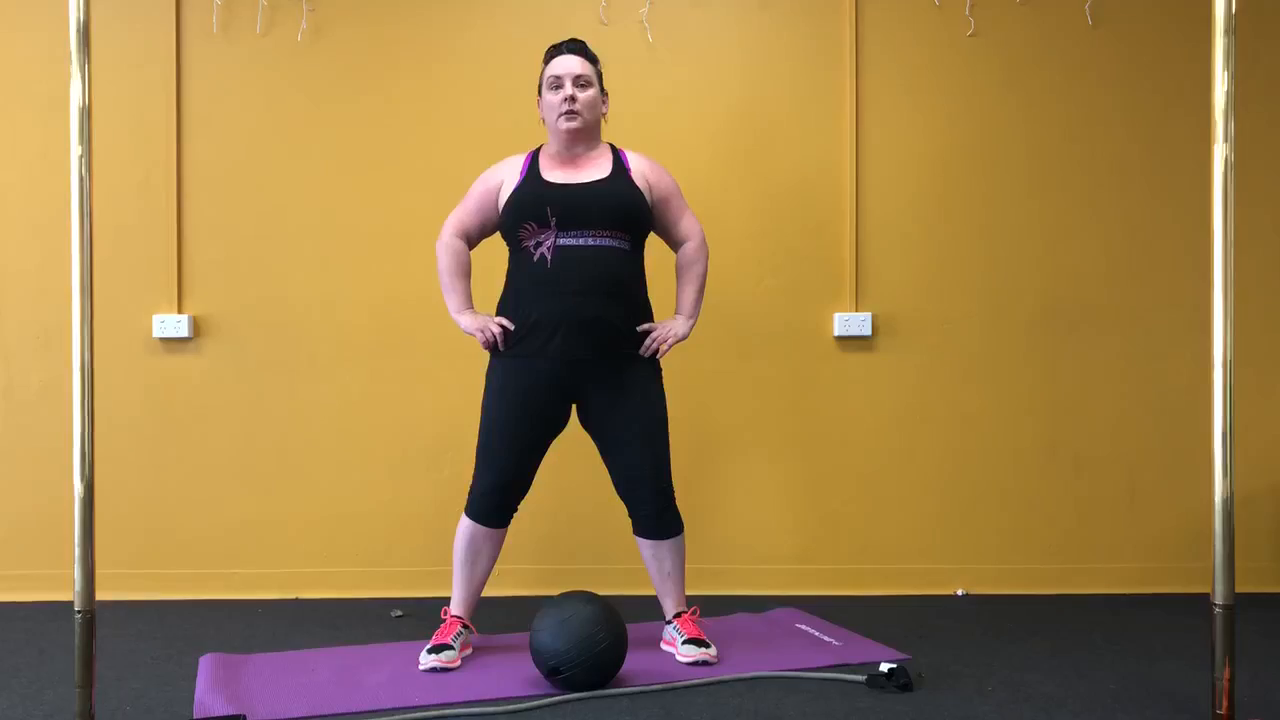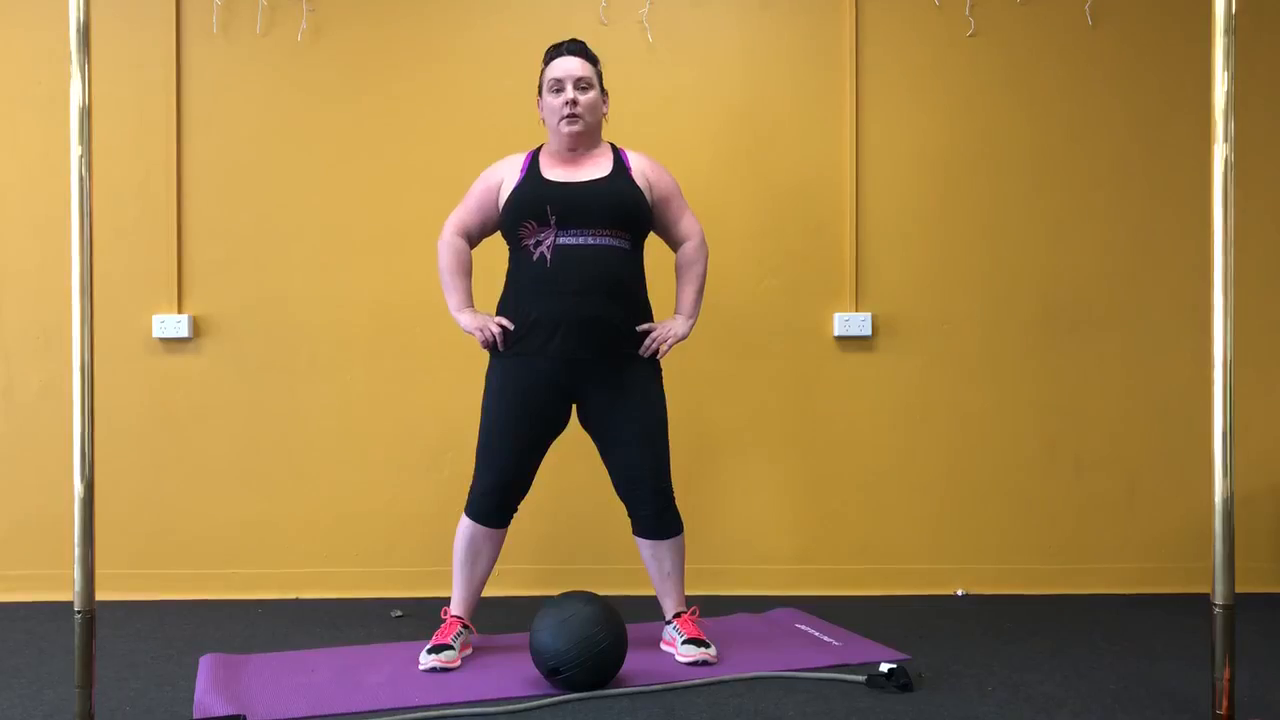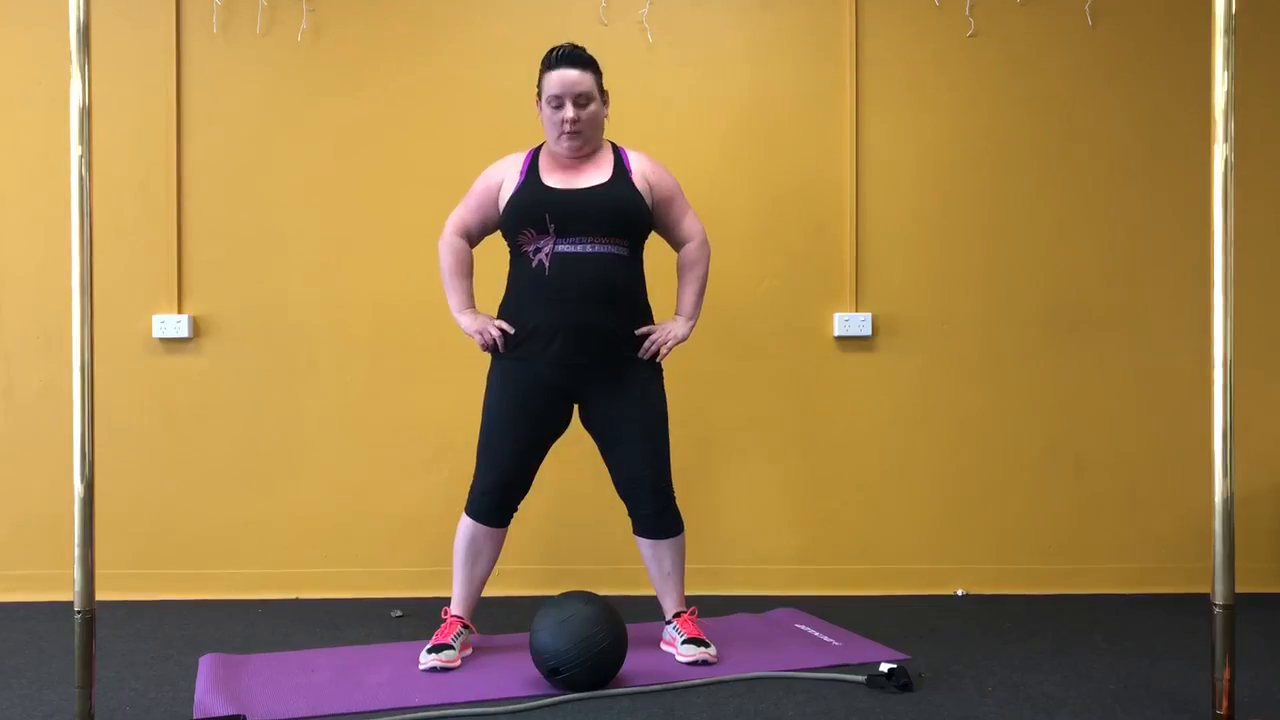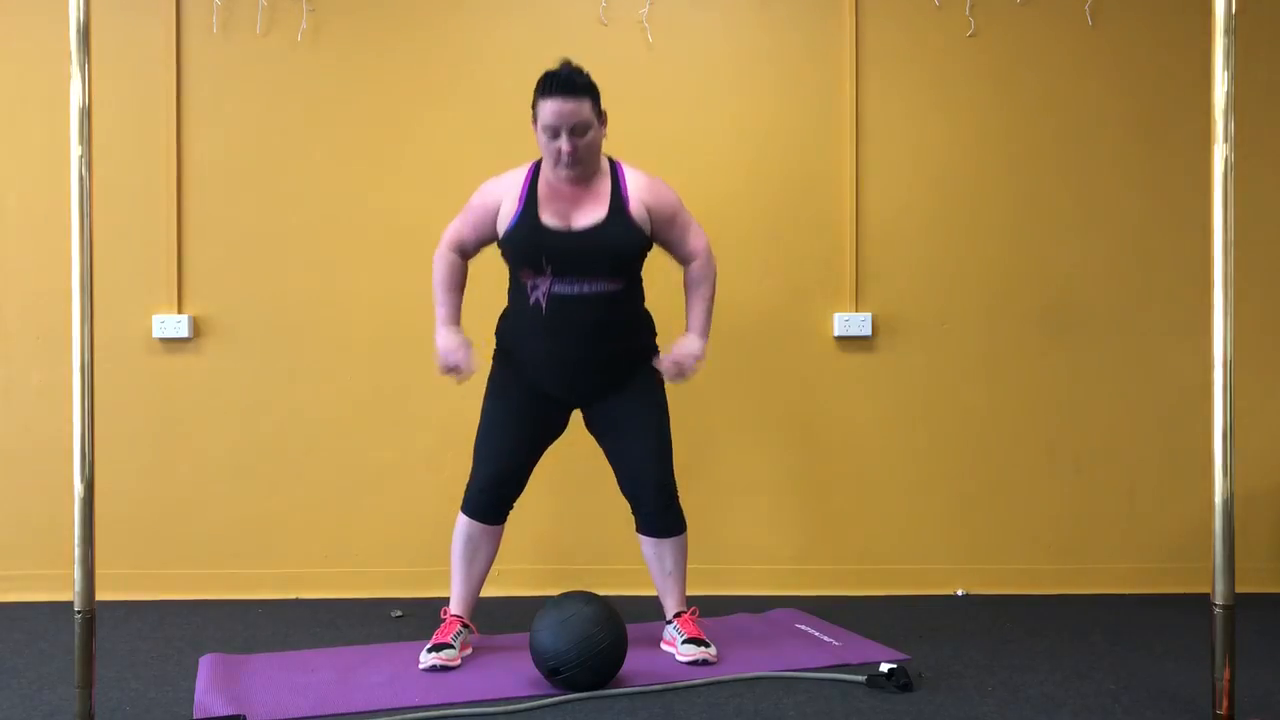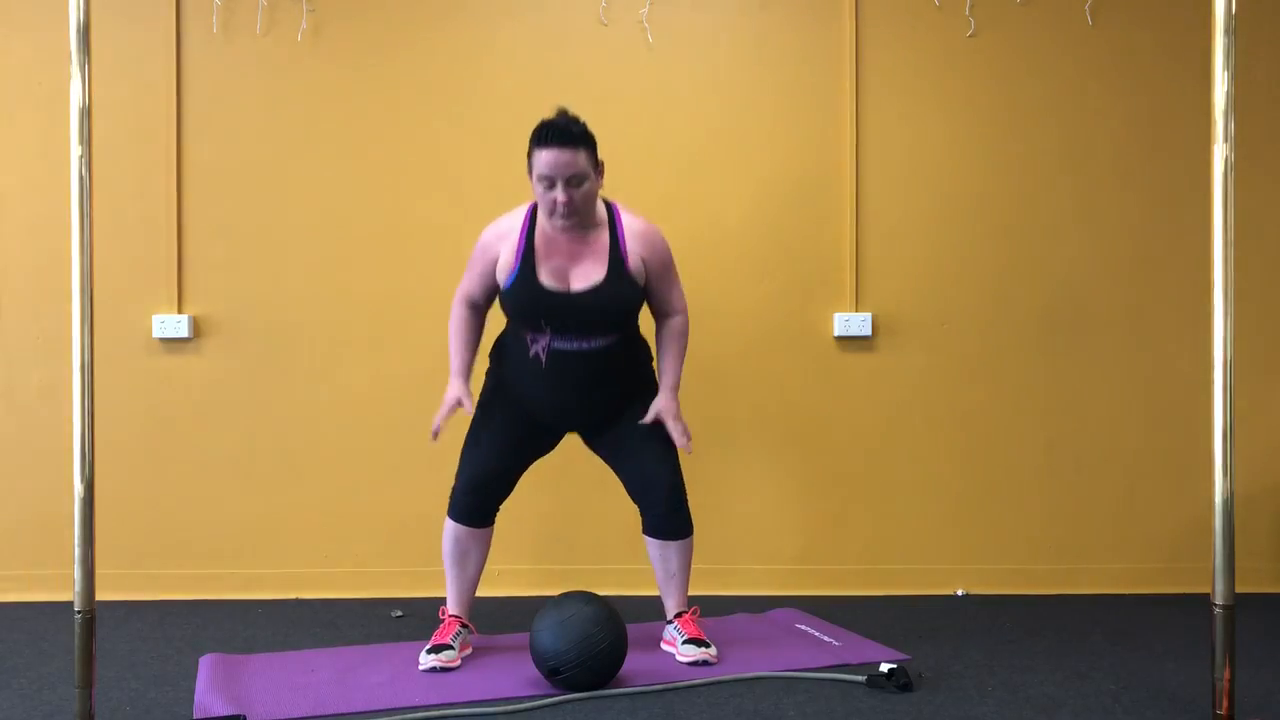
dt=0.2s
person 1, frame 1
left shoulder: (640, 173)
right shoulder: (509, 176)
left elbow: (691, 241)
right elbow: (453, 238)
left wrist: (684, 319)
right wrist: (464, 313)
left hip: (622, 364)
right hip: (528, 361)
left knee: (650, 492)
right knee: (493, 490)
left ankle: (679, 621)
right ankle: (457, 623)
person 1, frame 2
left shoulder: (640, 172)
right shoulder: (509, 174)
left elbow: (690, 240)
right elbow: (454, 236)
left wrist: (684, 318)
right wrist: (464, 312)
left hip: (622, 364)
right hip: (528, 360)
left knee: (649, 493)
right knee: (493, 490)
left ankle: (678, 621)
right ankle: (456, 624)
person 1, frame 3
left shoulder: (641, 172)
right shoulder: (509, 174)
left elbow: (693, 240)
right elbow: (455, 235)
left wrist: (685, 319)
right wrist: (464, 312)
left hip: (623, 365)
right hip: (529, 362)
left knee: (650, 492)
right knee: (494, 489)
left ankle: (678, 620)
right ankle: (456, 624)
person 1, frame 4
left shoulder: (642, 191)
right shoulder: (507, 191)
left elbow: (697, 255)
right elbow: (451, 249)
left wrist: (695, 335)
right wrist: (448, 328)
left hip: (624, 376)
right hip: (527, 374)
left knee: (654, 490)
right knee: (488, 488)
left ankle: (679, 621)
right ankle: (455, 624)
person 1, frame 5
left shoulder: (639, 237)
right shoulder: (505, 235)
left elbow: (672, 313)
right elbow: (469, 303)
left wrist: (669, 393)
right wrist: (457, 379)
left hip: (622, 401)
right hip: (520, 398)
left knee: (664, 492)
right knee: (472, 490)
left ankle: (679, 621)
right ankle: (455, 624)
